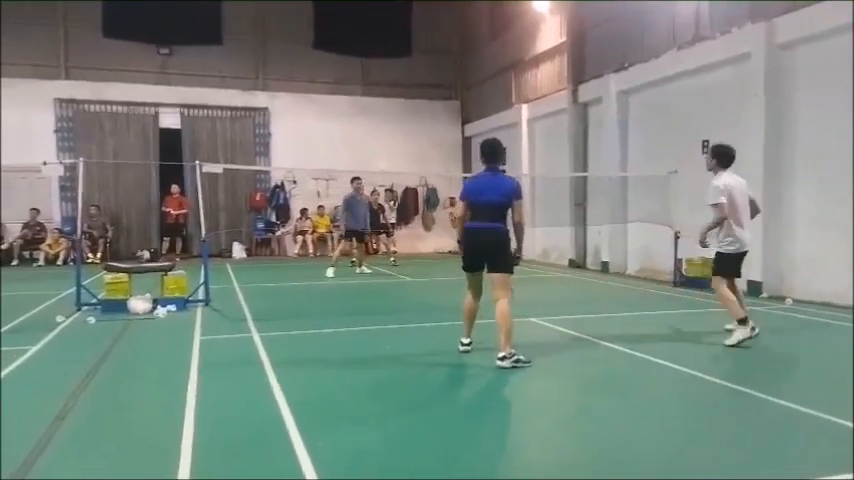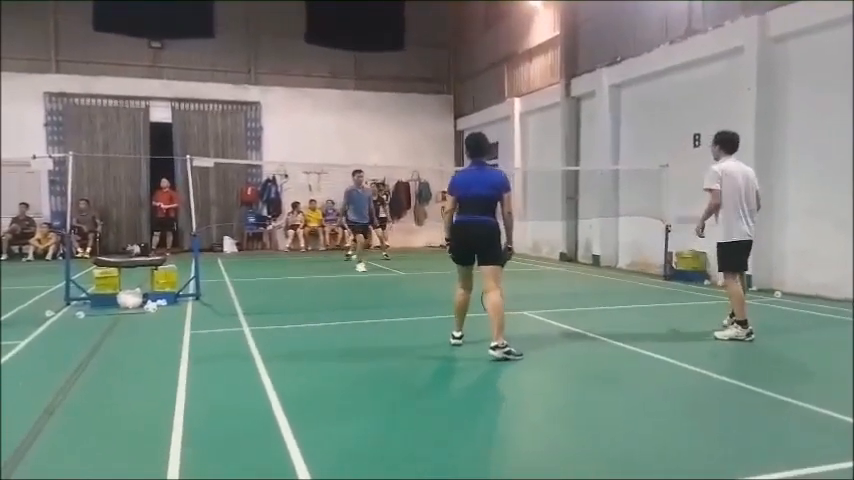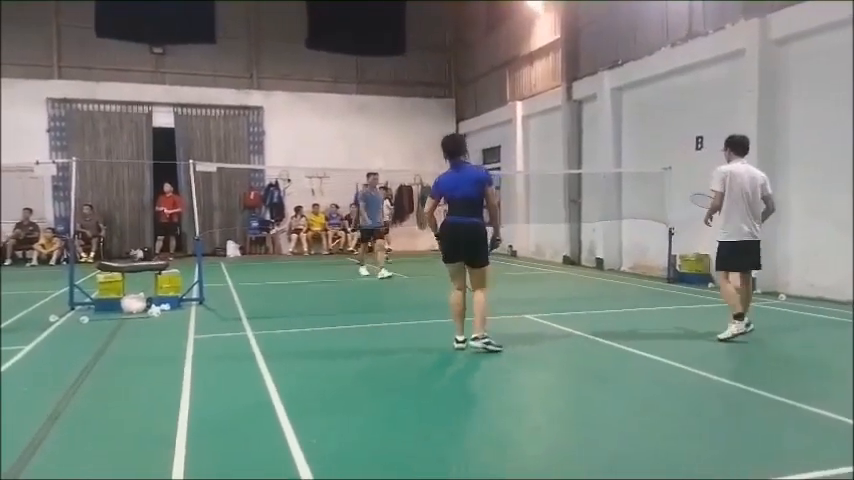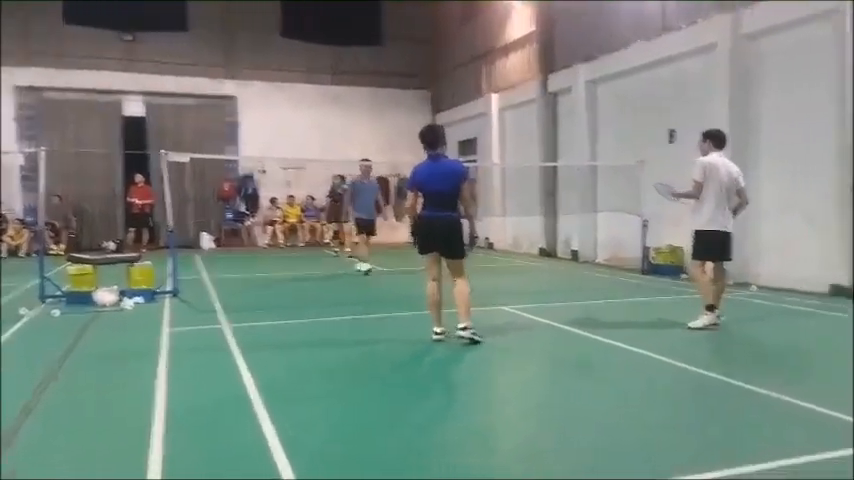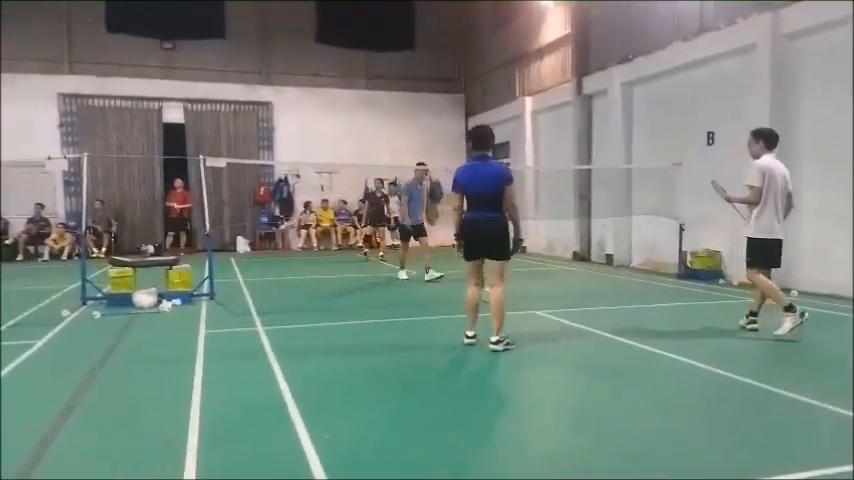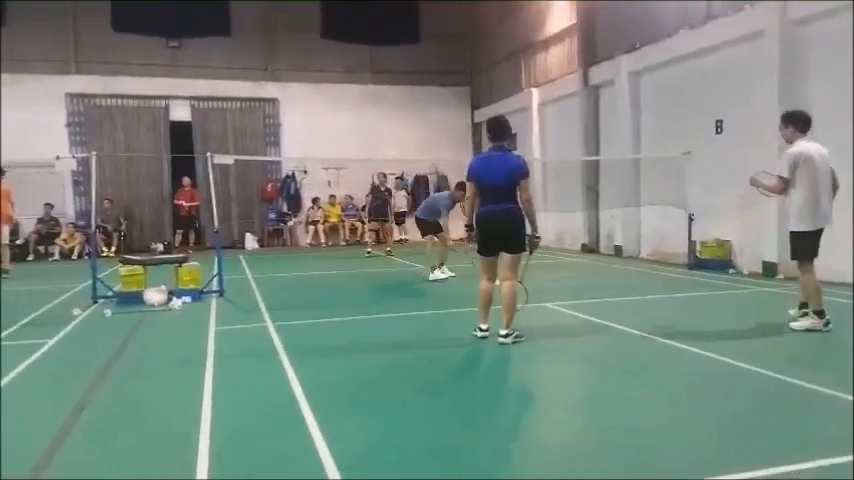
dt=0.5s
person 1, frame 1
left shoulder: (470, 183)
right shoulder: (512, 185)
left elbow: (461, 217)
right elbow: (518, 221)
left wrist: (461, 241)
right wrist: (519, 249)
left hip: (472, 238)
right hip: (497, 239)
left knee: (472, 292)
right knee: (502, 297)
left ankle: (465, 339)
right ankle: (505, 353)
person 1, frame 2
left shoulder: (458, 178)
right shoulder: (499, 177)
left elbow: (449, 211)
right elbow: (507, 213)
left wrist: (449, 239)
right wrist: (509, 242)
left hip: (461, 232)
right hip: (487, 232)
left knee: (463, 285)
right knee: (493, 289)
left ankle: (457, 333)
right ankle: (498, 343)
person 1, frame 3
left shoulder: (442, 180)
right shoulder: (481, 173)
left elbow: (428, 211)
right elbow: (493, 206)
left wrist: (438, 234)
right wrist: (496, 233)
left hip: (451, 232)
right hip: (475, 231)
left knee: (458, 287)
right knee: (479, 287)
left ankle: (459, 336)
right ankle: (479, 335)
person 1, frame 4
left shoulder: (418, 171)
right shoulder: (457, 168)
left elbow: (411, 206)
right elbow: (467, 203)
left wrist: (415, 230)
right wrist: (472, 230)
left hip: (427, 225)
right hip: (450, 225)
left knee: (433, 278)
right knee: (459, 278)
left ankle: (437, 328)
right ankle: (464, 324)
person 1, frame 5
left shoulder: (461, 172)
right shoulder: (502, 170)
left elbow: (457, 208)
right elbow: (511, 205)
left wrist: (458, 235)
right wrist: (517, 233)
left hip: (471, 228)
right hip: (496, 228)
left knee: (474, 283)
right knee: (497, 284)
left ankle: (470, 332)
right ankle: (496, 337)
person 1, frame 6
left shoulder: (476, 163)
right shoulder: (517, 163)
left elbow: (471, 198)
right elbow: (525, 199)
left wrist: (469, 225)
right wrist: (534, 230)
left hip: (486, 221)
right hip: (510, 220)
left knee: (487, 277)
right knee: (509, 278)
left ankle: (483, 325)
right ankle: (506, 331)
person 2, frame 1
left shoulder: (718, 184)
right shoulder: (739, 181)
left elbow: (722, 215)
right elbow: (756, 209)
left wrist: (705, 230)
left hip: (729, 244)
right hip: (742, 242)
left knee: (719, 285)
right knee: (729, 282)
left ankle: (744, 326)
right ankle: (743, 323)
person 2, frame 2
left shoulder: (717, 169)
right shoulder: (748, 171)
left elbow: (716, 202)
right elbow: (757, 204)
left wrist: (702, 221)
left hip: (729, 233)
right hip: (747, 232)
left knee: (731, 277)
right knee: (738, 276)
left ankle: (742, 327)
right ankle: (735, 316)
person 2, frame 3
left shoulder: (723, 171)
right shoulder: (759, 175)
left elbow: (717, 203)
right elbow: (770, 207)
left wrist: (708, 214)
left hip: (730, 234)
right hip: (752, 235)
left knee: (723, 277)
right knee: (746, 277)
left ankle: (738, 320)
right ankle: (741, 319)
person 2, frame 4
left shoulder: (703, 162)
right shoulder: (733, 168)
left elbow: (696, 192)
right elbow: (743, 200)
left wrist: (679, 194)
left hip: (706, 224)
right hip: (724, 225)
left knee: (697, 267)
right knee: (718, 268)
left ankle: (710, 312)
right ankle: (713, 310)
person 2, frame 5
left shoulder: (759, 165)
right shoulder: (782, 169)
left elbow: (755, 198)
right elbow: (790, 203)
left wrist: (734, 199)
left hip: (760, 230)
right hip: (775, 231)
left knee: (753, 274)
right knee: (763, 274)
left ankle: (792, 311)
right ankle: (752, 316)
person 2, frame 6
left shoulder: (793, 152)
right shoulder: (821, 150)
left elbow: (781, 188)
right elbow: (835, 184)
left wrist: (759, 183)
left hip: (802, 220)
right hip: (818, 217)
left knee: (805, 266)
right knee: (806, 265)
left ankle: (819, 317)
right ankle: (804, 307)
